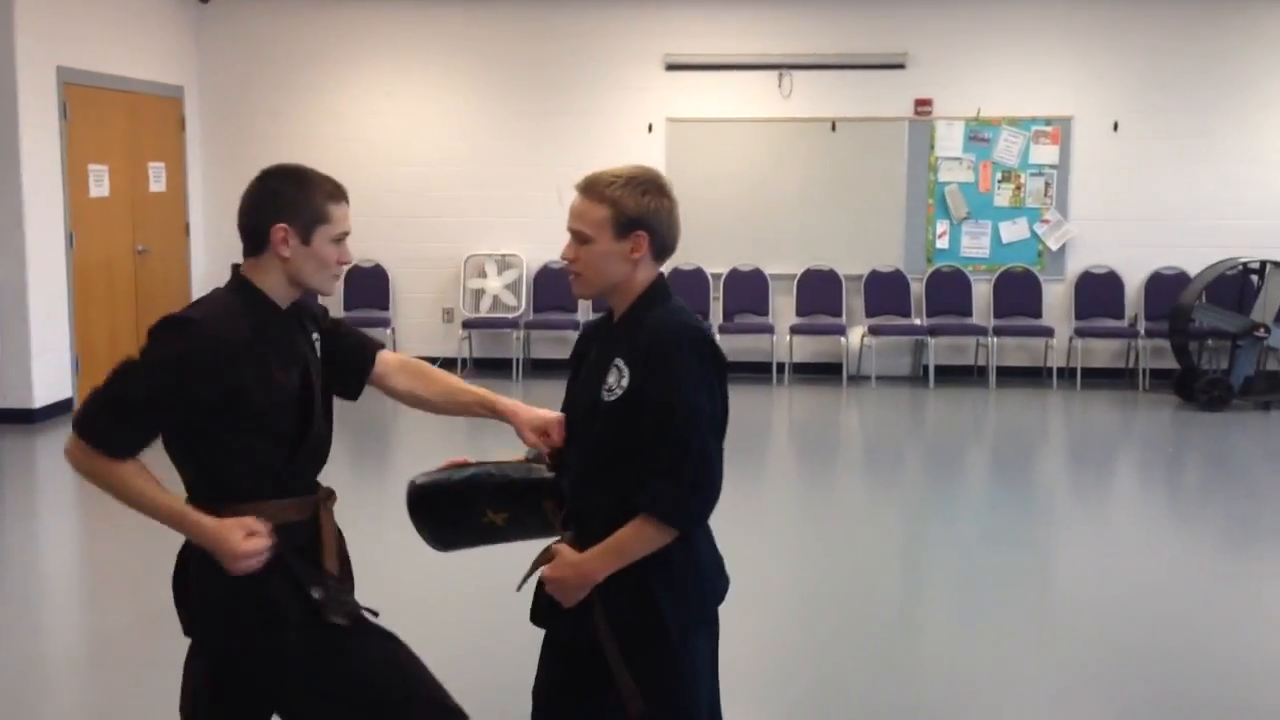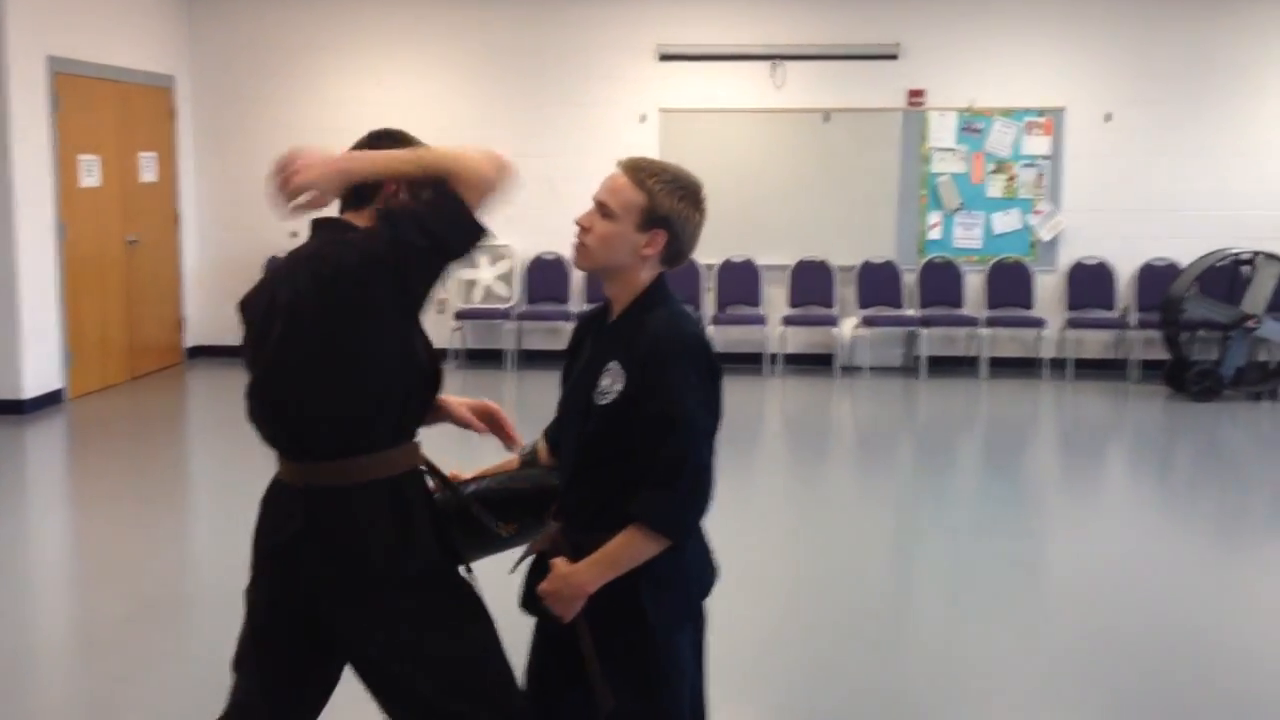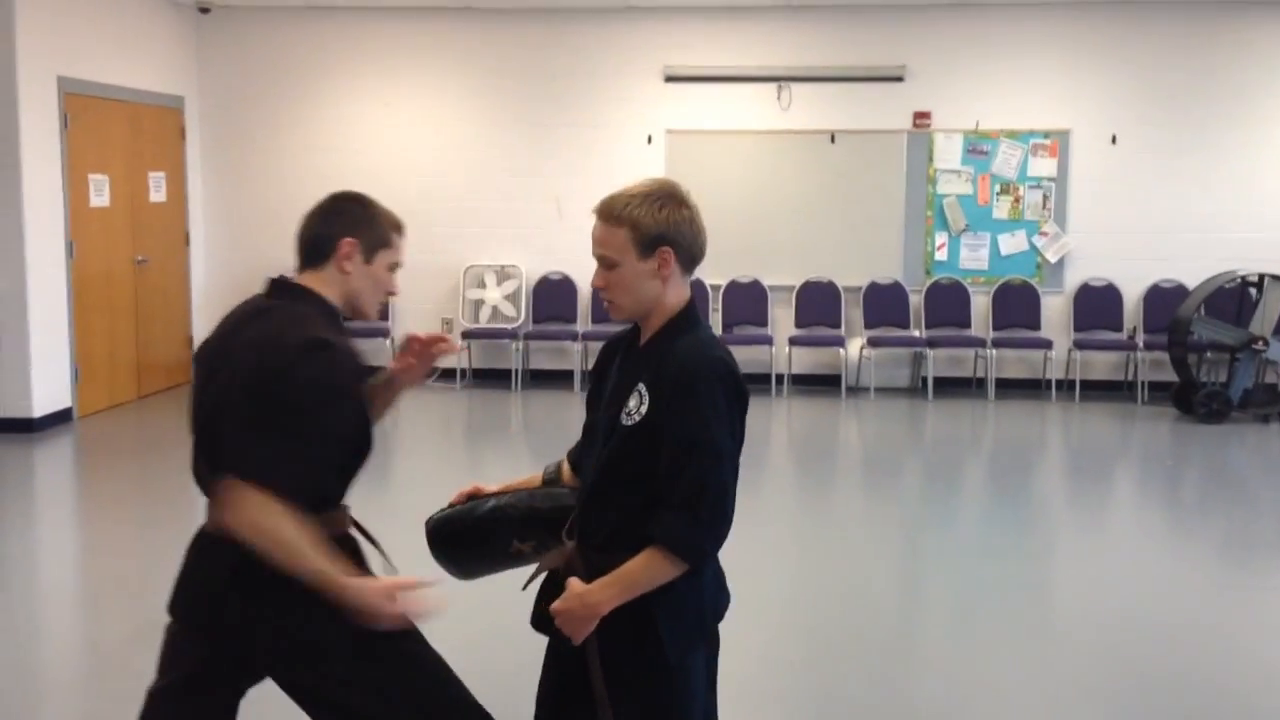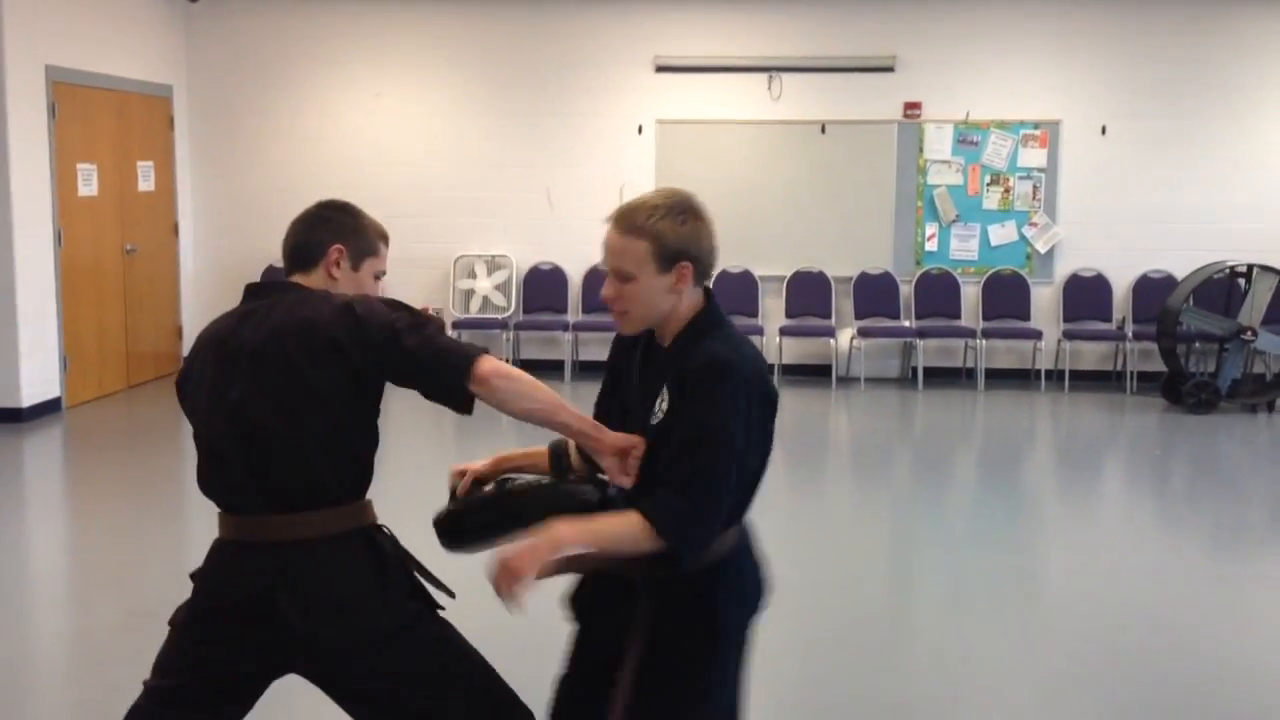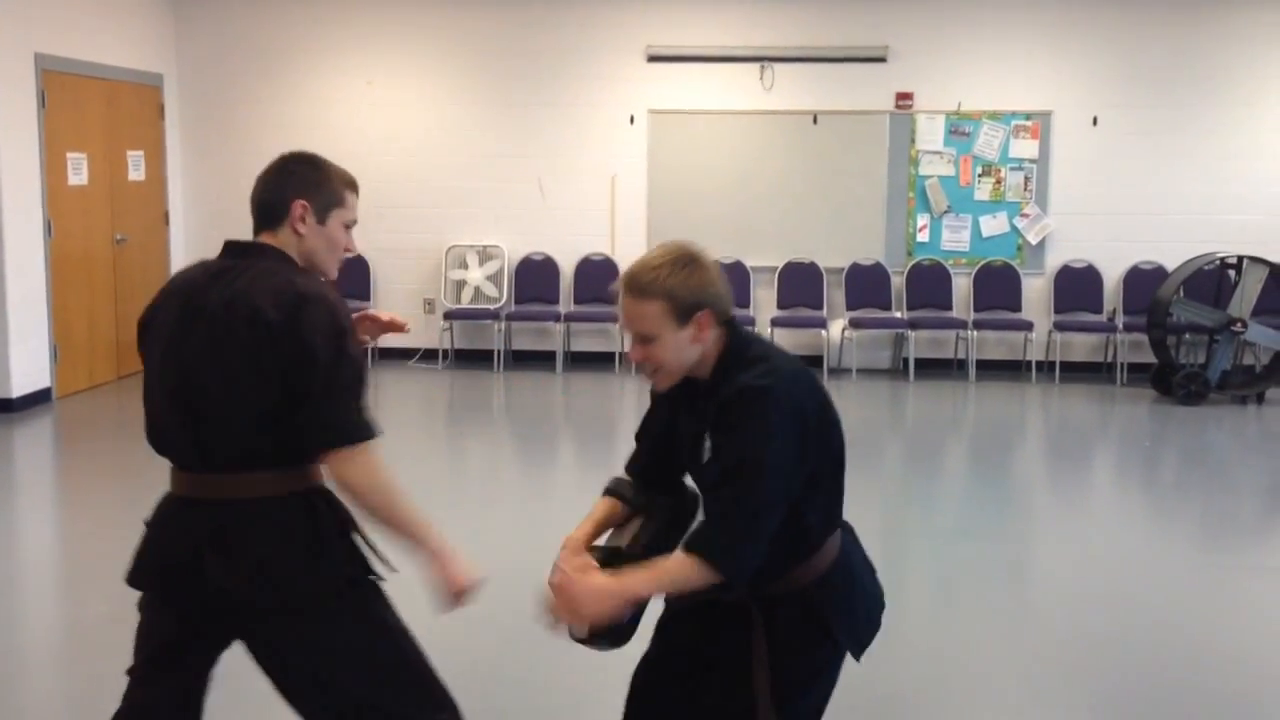
dt=0.5s
person 1, frame 1
left shoulder: (296, 319)
right shoulder: (200, 338)
left elbow: (393, 371)
right elbow: (90, 448)
left wrist: (505, 407)
right wrist: (207, 532)
left hip: (280, 571)
right hip: (254, 579)
person 1, frame 2
left shoulder: (278, 283)
right shoulder: (376, 262)
right elbow: (488, 169)
left wrist: (442, 406)
right wrist: (350, 165)
left hip: (293, 522)
right hip: (376, 536)
person 1, frame 3
left shoulder: (247, 325)
right shoulder: (318, 354)
right elbow: (247, 507)
left wrist: (395, 382)
right wrist: (349, 589)
left hip: (219, 575)
right hip: (293, 588)
person 1, frame 4
left shoulder: (213, 342)
right shoulder: (352, 324)
right elbow: (486, 377)
right wrist: (596, 436)
left hip: (238, 578)
right hip: (341, 582)
person 1, frame 5
left shoulder: (178, 294)
right shoulder: (307, 303)
right elbow: (346, 459)
right wrist: (438, 554)
left hip: (185, 536)
right hip: (283, 545)
person 2, frame 1
left shoulder: (676, 342)
right shoulder: (601, 336)
left elbow: (685, 493)
left wrist: (593, 566)
left hip: (656, 588)
right hip: (596, 580)
person 2, frame 2
left shoulder: (673, 344)
right shoulder: (597, 328)
left elbow: (676, 501)
left wrist: (587, 575)
right wrist: (491, 475)
left hip: (644, 586)
right hip: (579, 569)
person 2, frame 3
left shoulder: (702, 371)
right shoulder: (621, 352)
left elbow: (696, 529)
left wrist: (600, 597)
right wrist: (509, 492)
left hip: (656, 609)
right hip: (591, 595)
person 2, frame 4
left shoulder: (725, 371)
right shoulder: (635, 346)
left elbow: (684, 517)
right elbow: (599, 449)
left wrist: (558, 538)
right wrist: (501, 462)
left hip: (696, 590)
right hip: (633, 581)
person 2, frame 5
left shoulder: (769, 396)
right shoulder: (685, 378)
left elbow: (733, 542)
right elbow: (648, 474)
left wrist: (621, 589)
right wrist: (581, 538)
left hip: (804, 599)
right hip: (734, 581)
